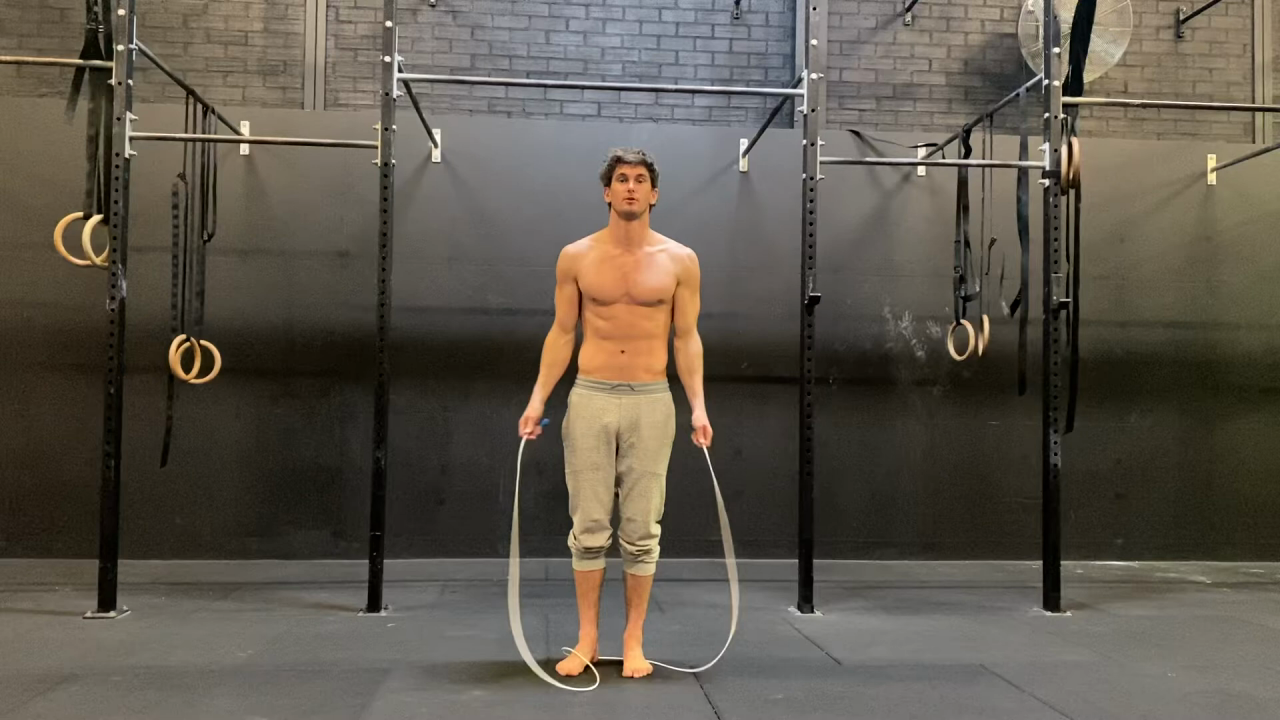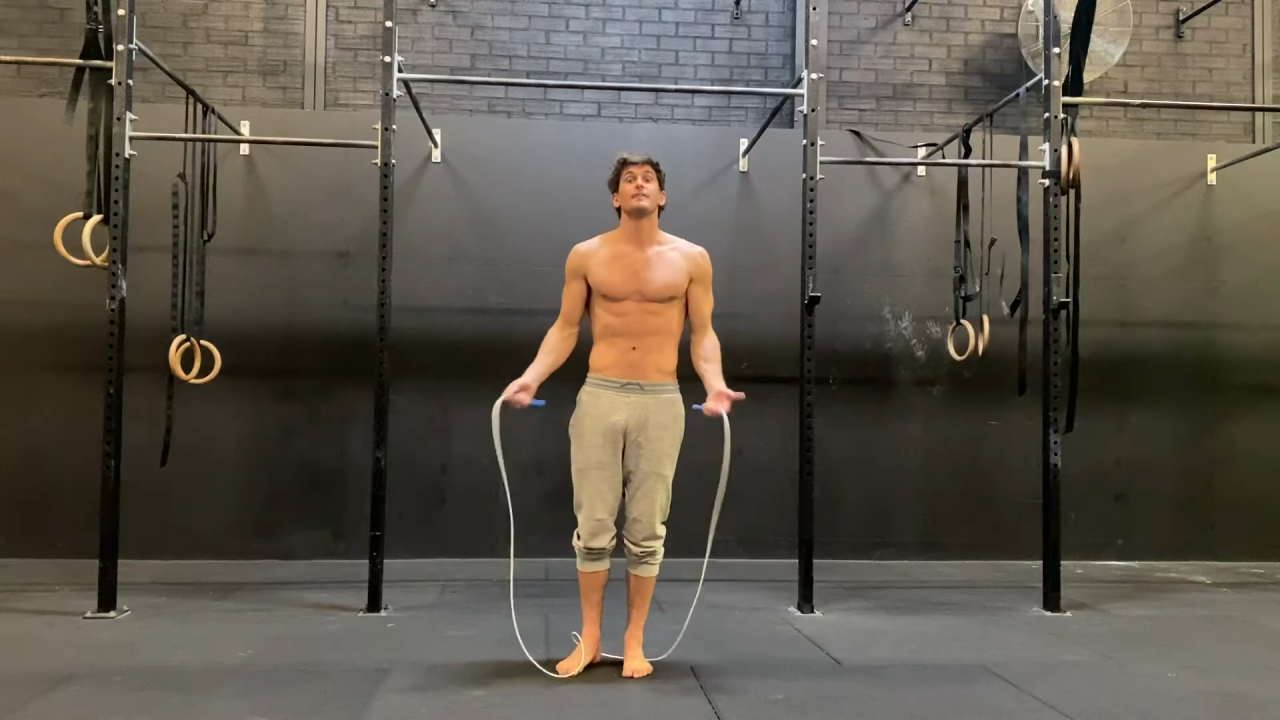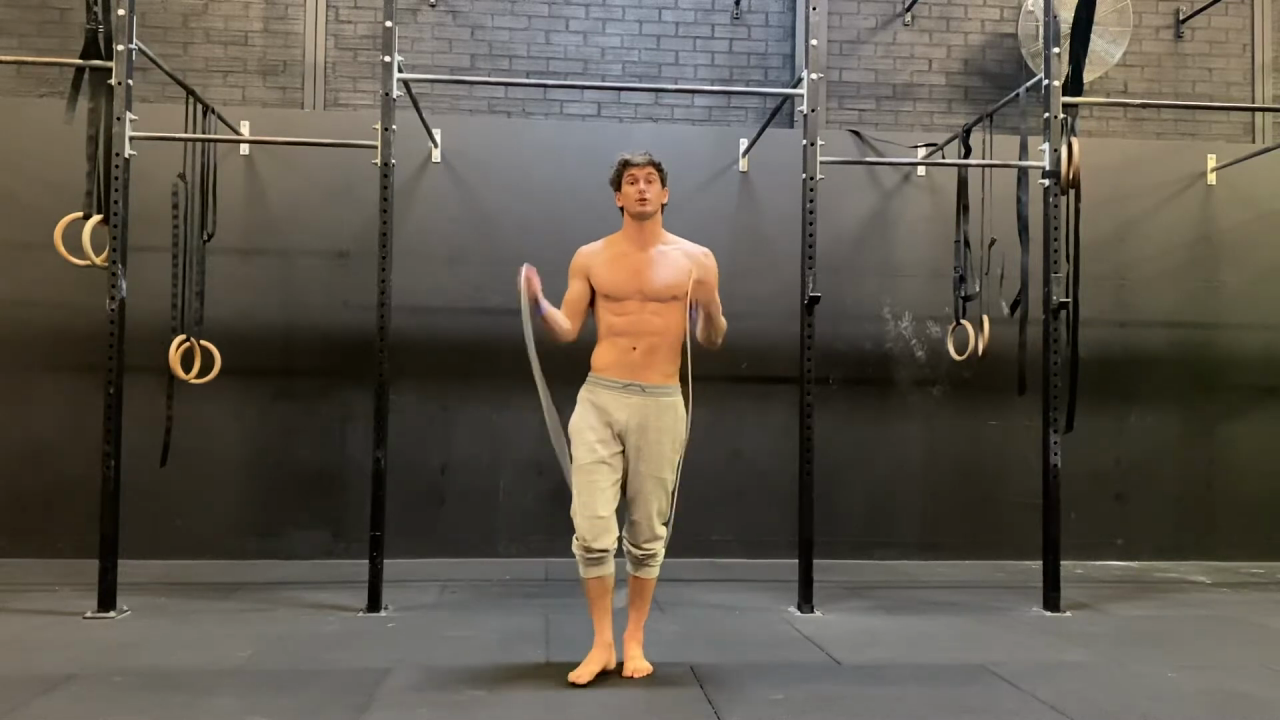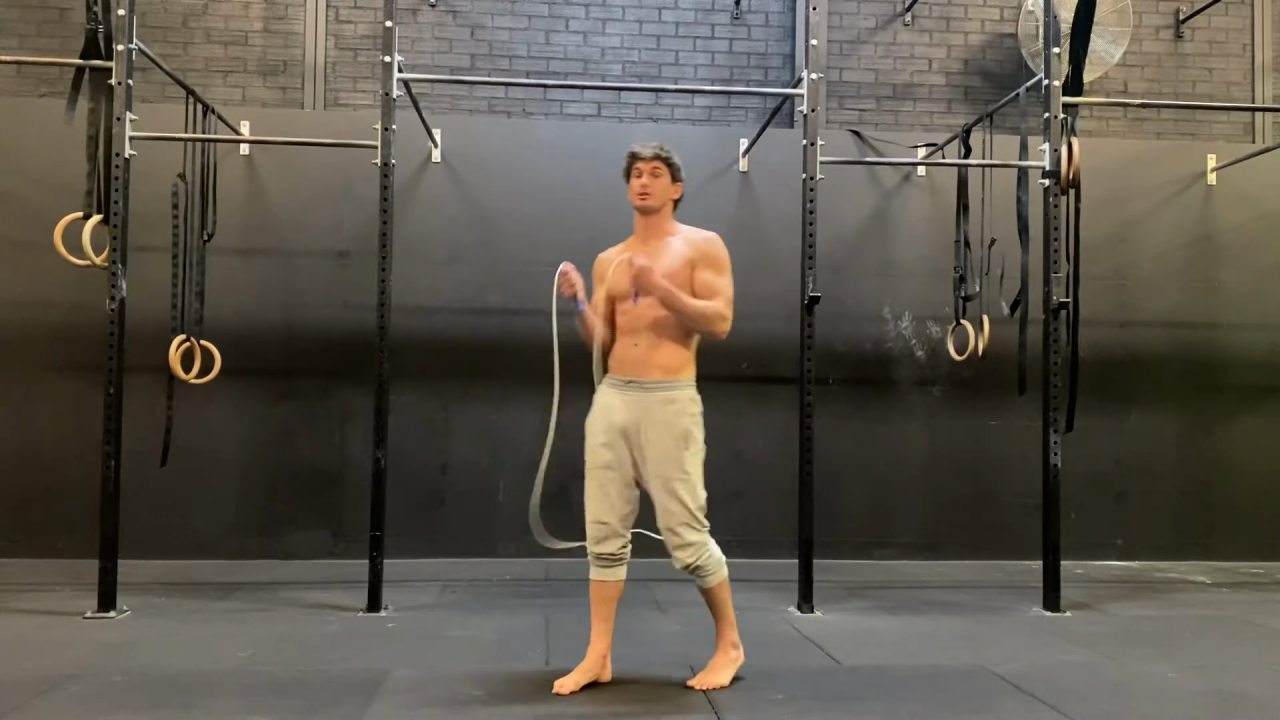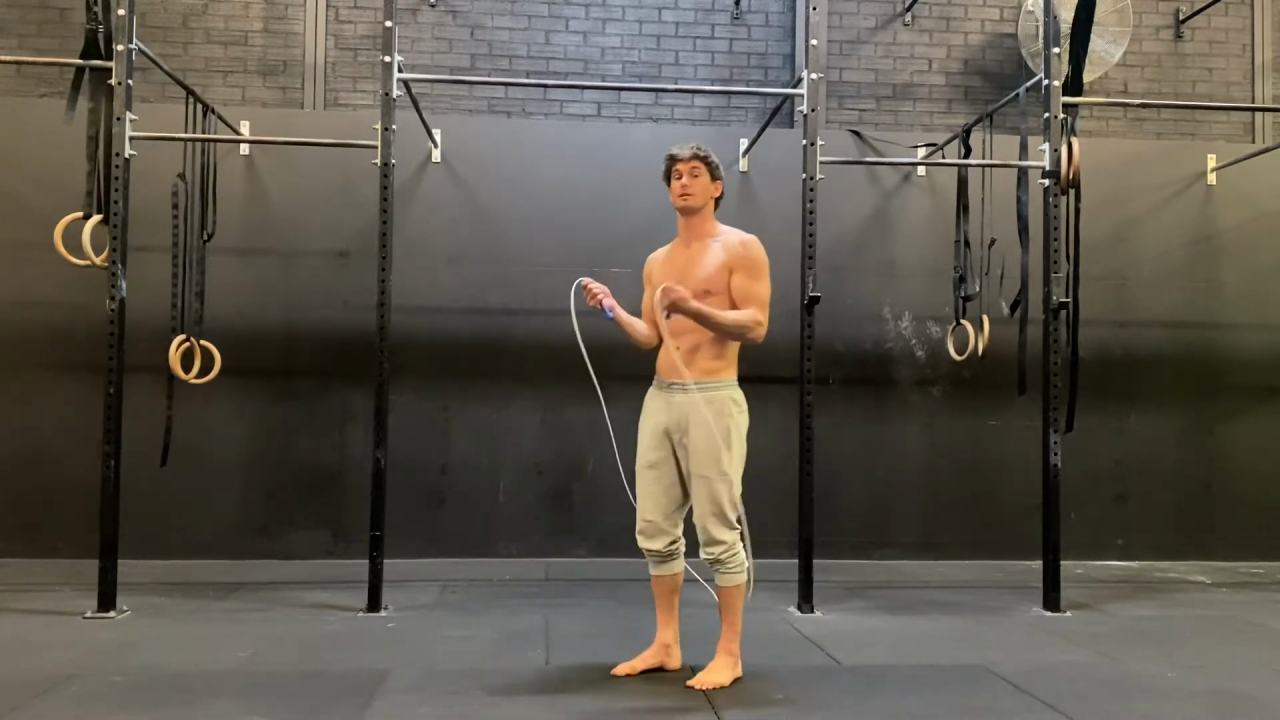
dt=1s
person 1, frame 1
left shoulder: (679, 260)
right shoulder: (576, 257)
left elbow: (686, 337)
right elbow: (561, 333)
left wrist: (698, 405)
right wrist: (538, 398)
left hip: (650, 401)
right hip: (590, 399)
left knee: (641, 529)
right knee: (589, 525)
left ankle: (633, 641)
right ankle: (587, 639)
person 1, frame 2
left shoulder: (690, 258)
right shoulder: (585, 255)
left elbow: (702, 333)
right elbow: (565, 328)
left wrist: (715, 384)
right wrist: (530, 377)
left hip: (660, 402)
right hip: (599, 398)
left knee: (646, 529)
right knee: (592, 525)
left ankle: (634, 641)
right ankle: (589, 638)
person 1, frame 3
left shoulder: (694, 257)
right shoulder: (590, 256)
left elbow: (711, 339)
right elbow: (567, 328)
left wrist: (712, 309)
right wrist: (538, 302)
left hip: (660, 404)
right hip: (599, 399)
left knee: (647, 532)
right knee: (592, 527)
left ankle: (634, 640)
right ankle: (602, 644)
person 1, frame 4
left shoulder: (702, 245)
right shoulder: (609, 260)
left elbow: (720, 322)
right elbow: (600, 341)
left wrist: (660, 288)
right wrist: (581, 302)
left hip: (669, 402)
right hip: (611, 399)
left knee: (687, 536)
right knee: (604, 532)
left ankle: (729, 644)
right ankle: (597, 656)
person 1, frame 5
left shoulder: (741, 248)
right shoulder: (656, 262)
left elbow: (756, 325)
left wrist: (695, 309)
right wrist: (613, 309)
left hip: (712, 400)
right hip: (659, 400)
left knee: (719, 533)
right knee: (656, 531)
left ankle: (729, 654)
right ankle: (666, 644)
